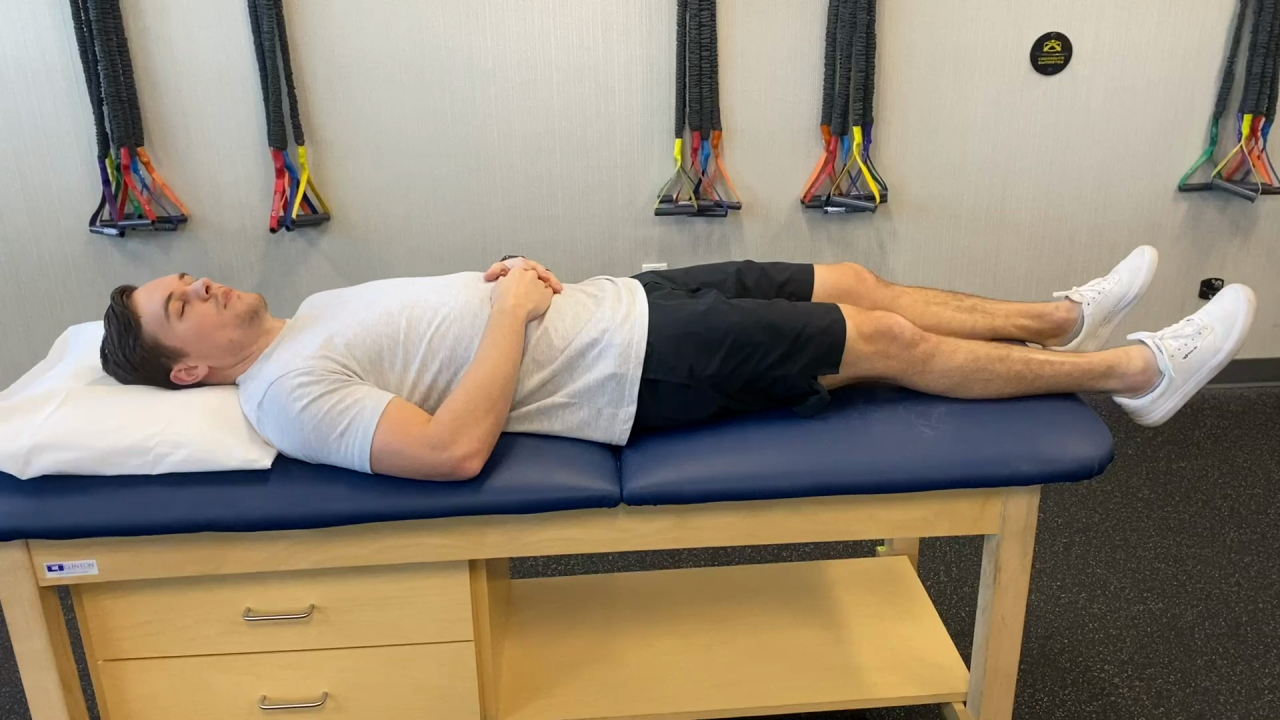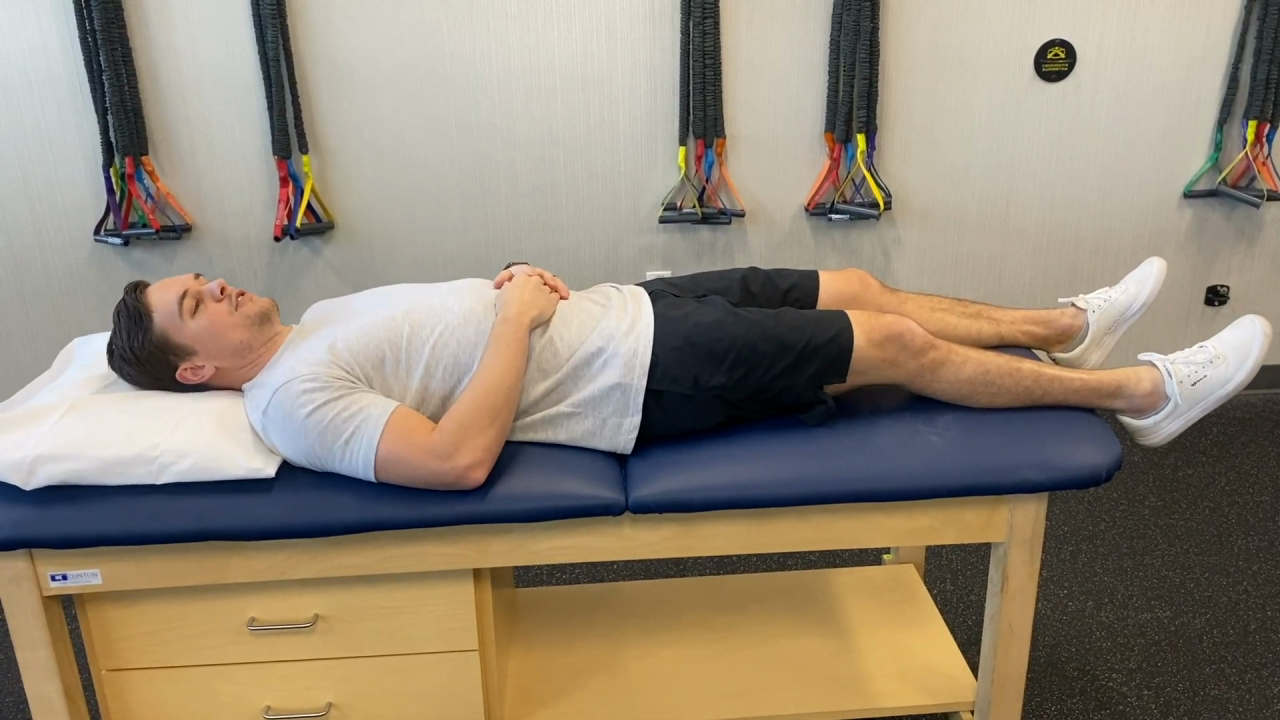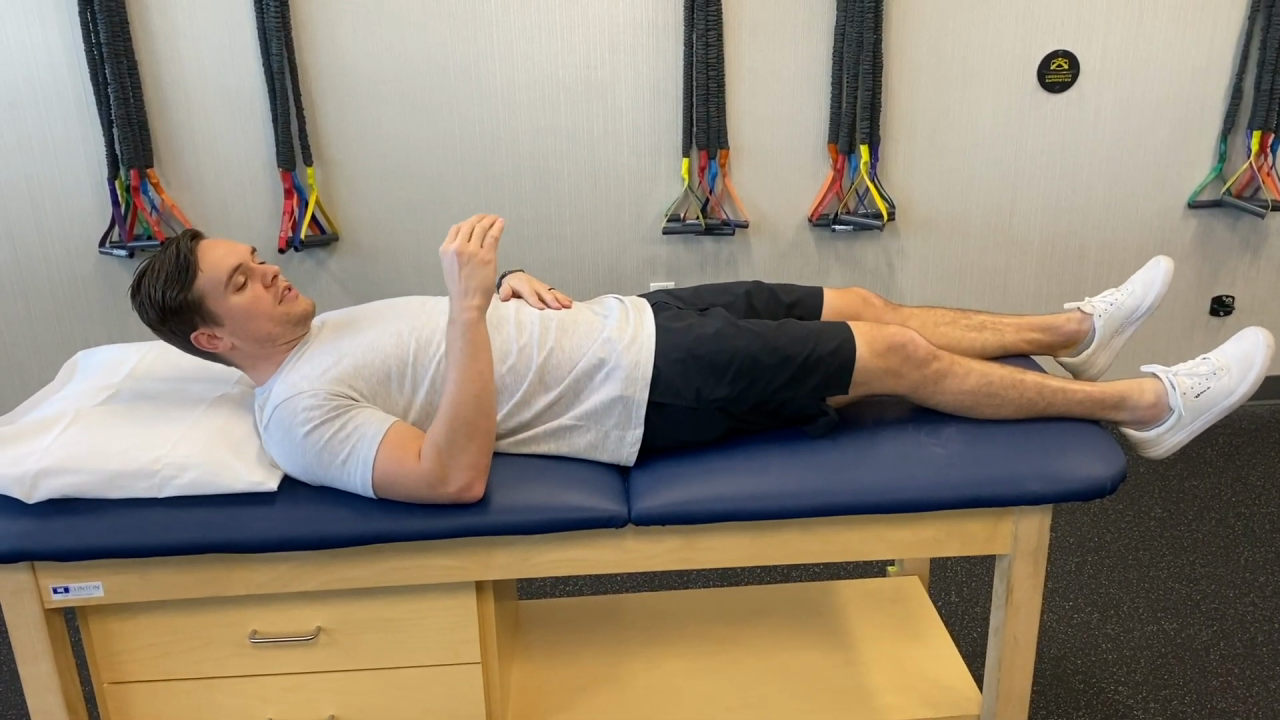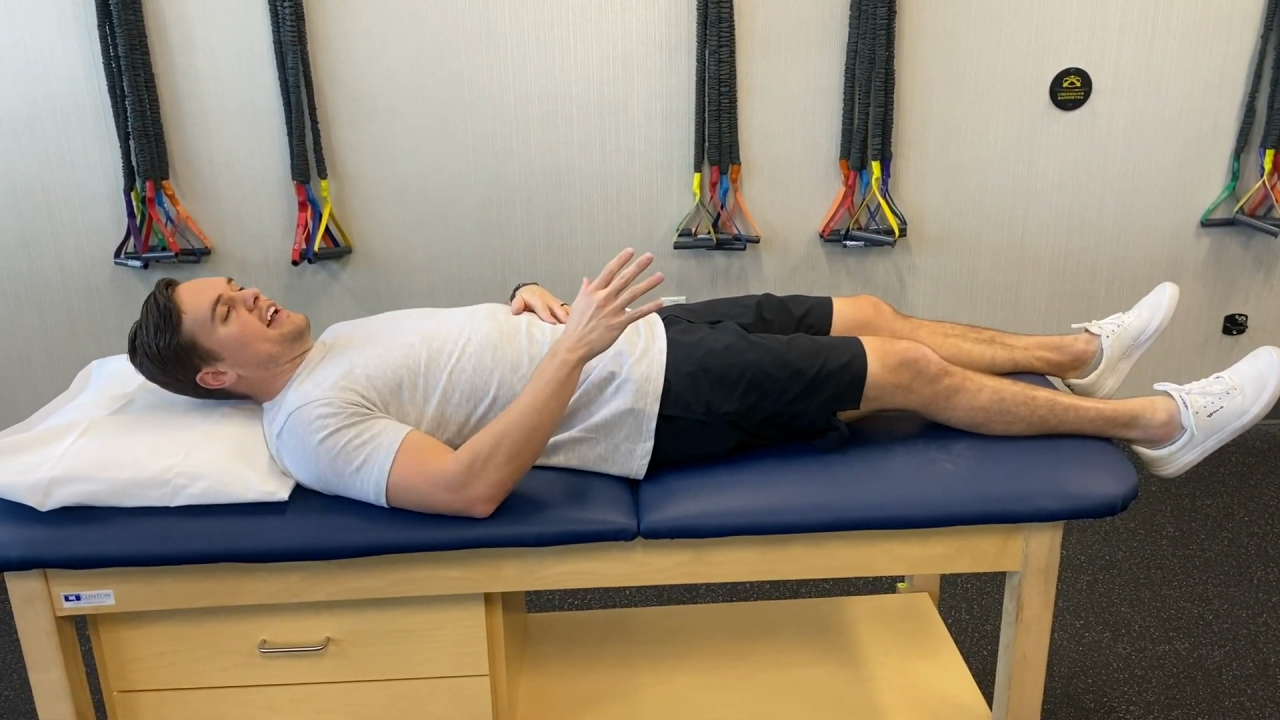
dt=1s
person 1, frame 1
left shoulder: (313, 316)
right shoulder: (288, 397)
right elbow: (454, 450)
left wrist: (514, 274)
right wrist: (516, 312)
left hip: (616, 301)
right hip: (632, 371)
left knee: (854, 282)
right knee: (886, 340)
left ankle: (1062, 317)
right ankle: (1131, 374)
person 1, frame 2
left shoulder: (321, 324)
right shoulder: (294, 400)
right elbow: (457, 460)
left wrist: (515, 283)
right wrist: (519, 316)
left hip: (621, 310)
right hip: (638, 378)
left knee: (858, 288)
right knee: (893, 345)
left ankle: (1066, 328)
right ankle: (1140, 392)
person 1, frame 3
left shoulder: (322, 331)
right shoulder: (300, 415)
right elbow: (454, 477)
left wrist: (507, 286)
right wrist: (471, 301)
left hip: (620, 323)
right hip: (639, 395)
left knee: (861, 304)
right knee: (897, 356)
left ankle: (1074, 334)
right ankle: (1145, 407)
person 1, frame 4
left shoulder: (339, 345)
right shoulder: (311, 425)
right elbow: (472, 486)
left wrist: (528, 295)
right wrist: (573, 347)
left hip: (636, 343)
right hip: (649, 404)
left knee: (869, 314)
right knee: (909, 371)
left ankle: (1079, 352)
right ankle: (1156, 423)
